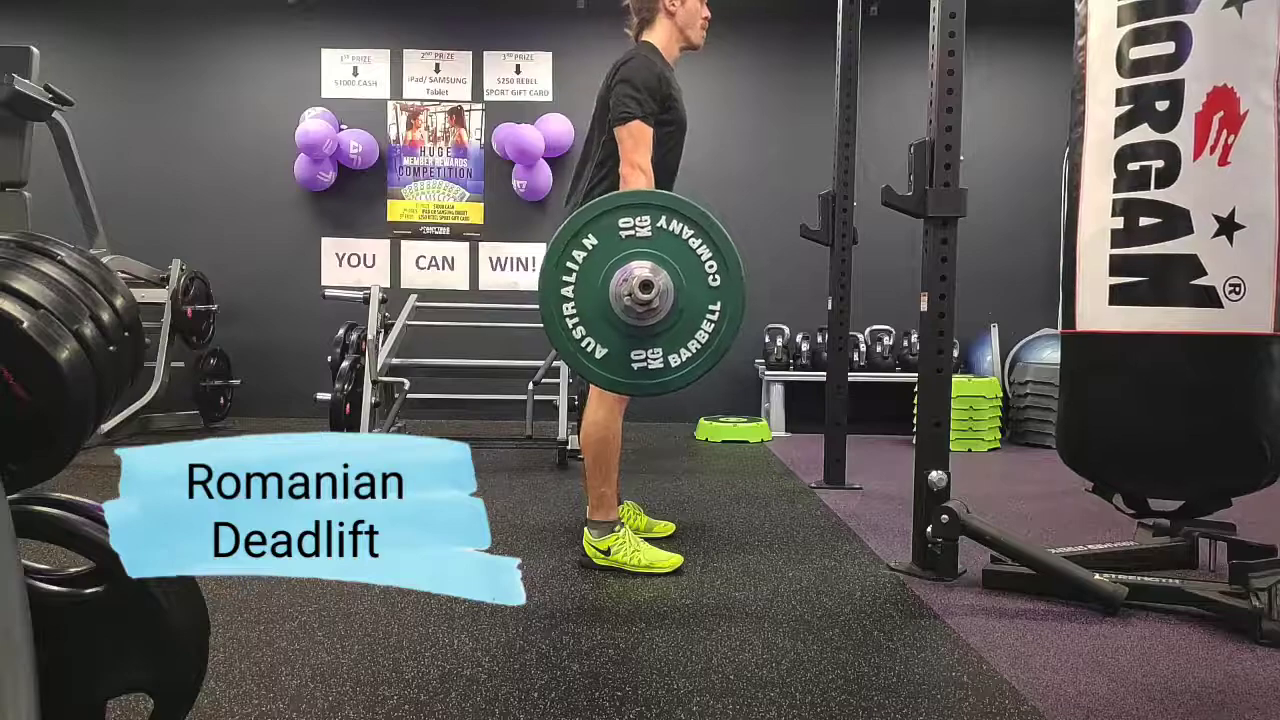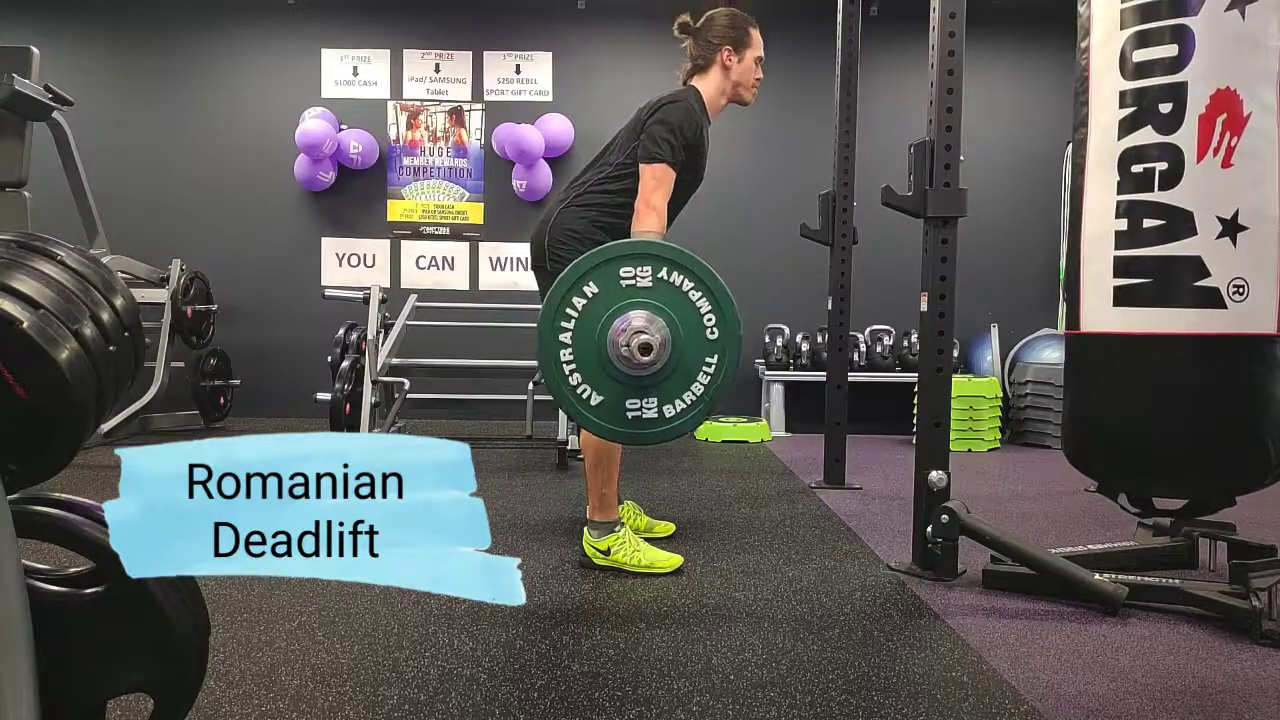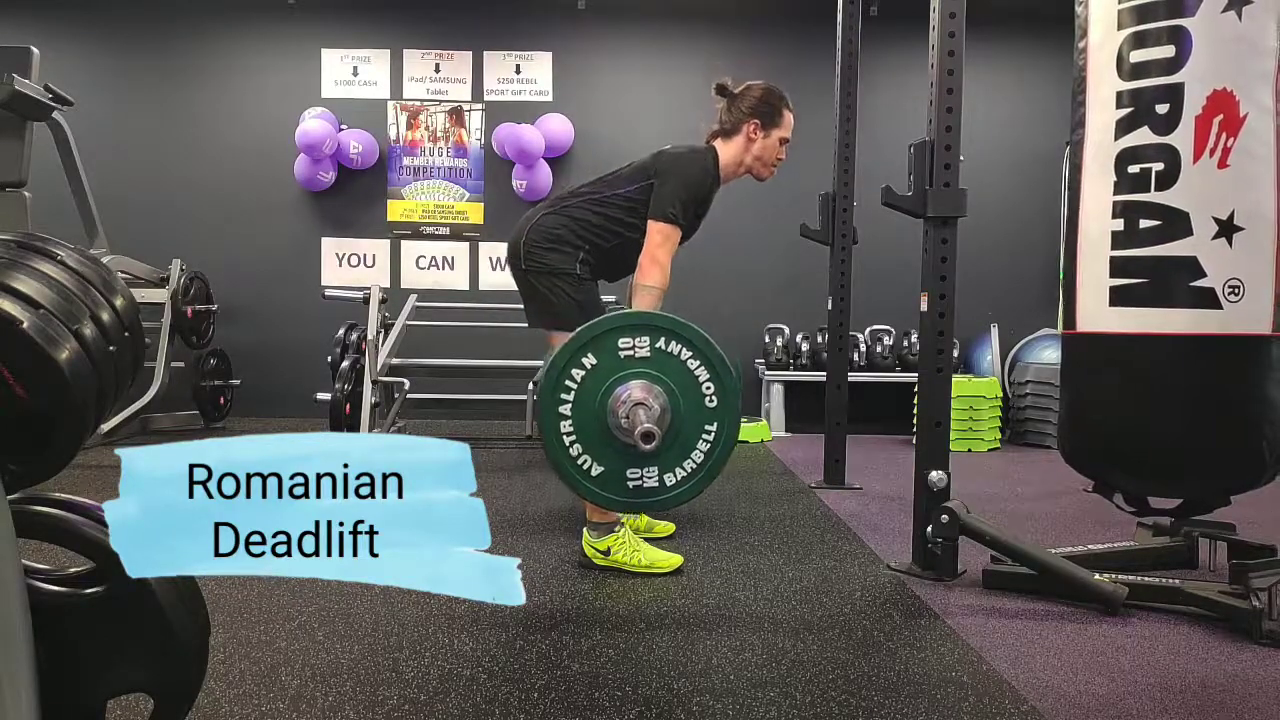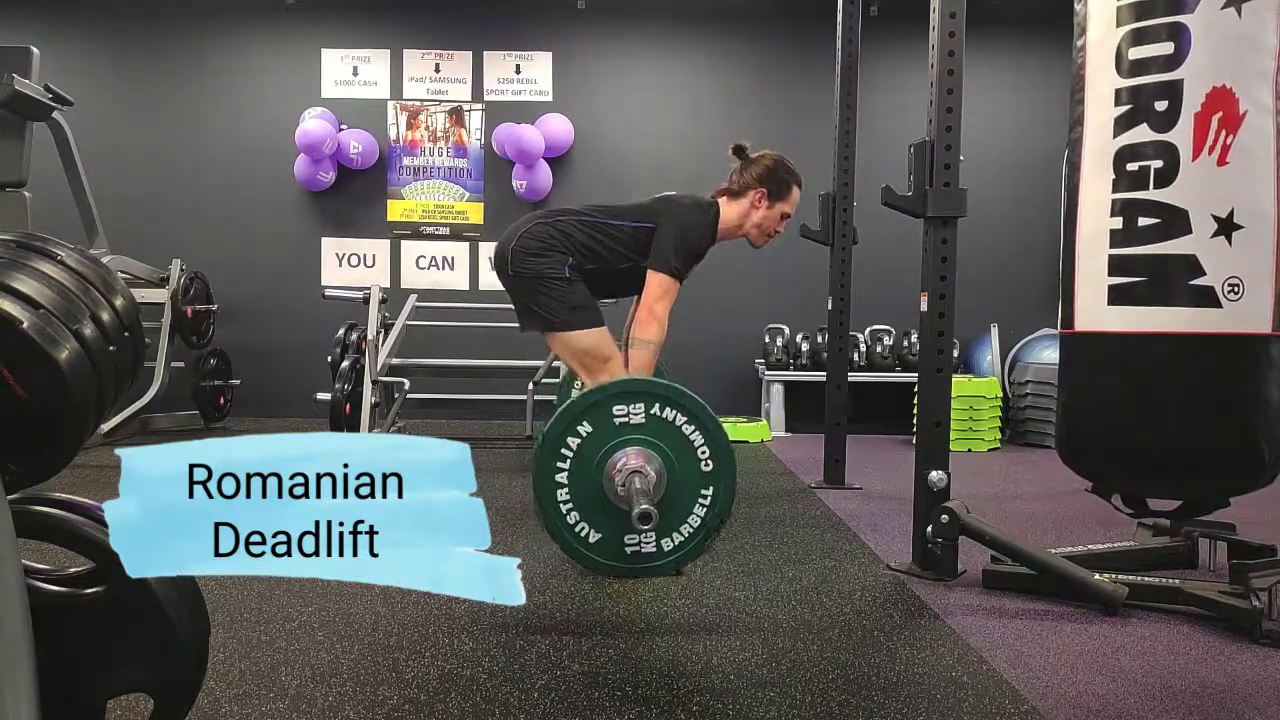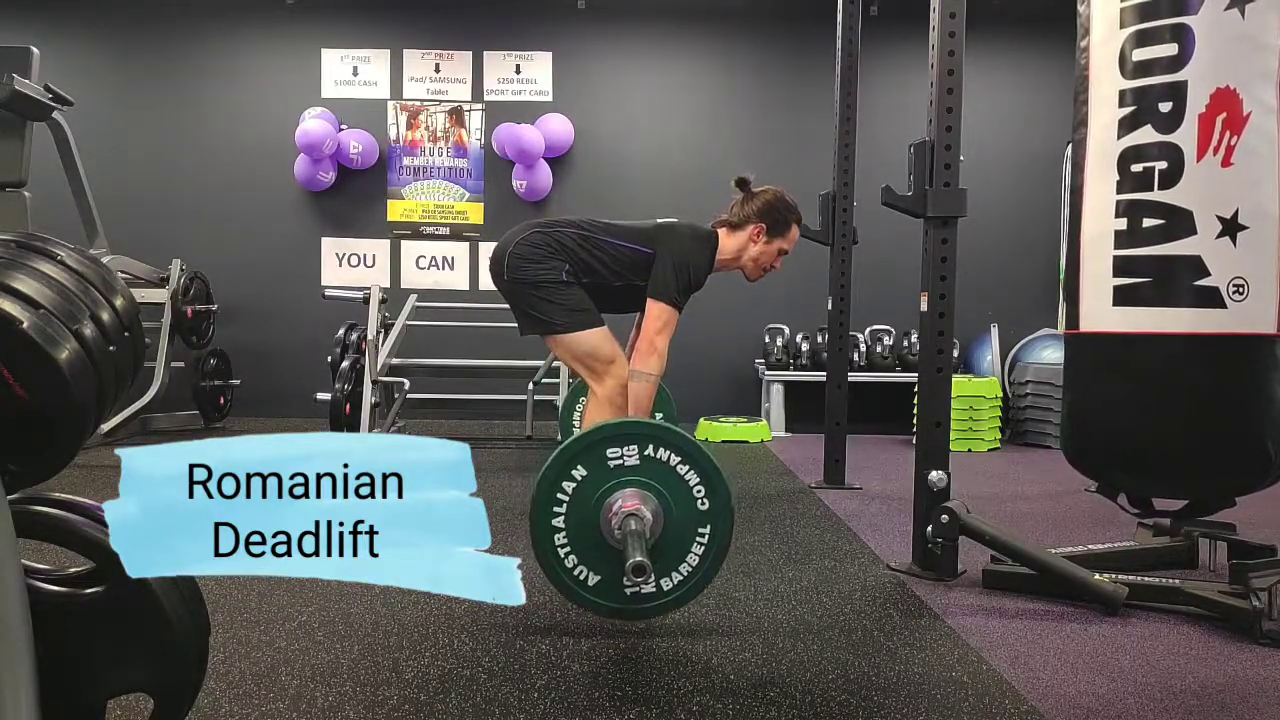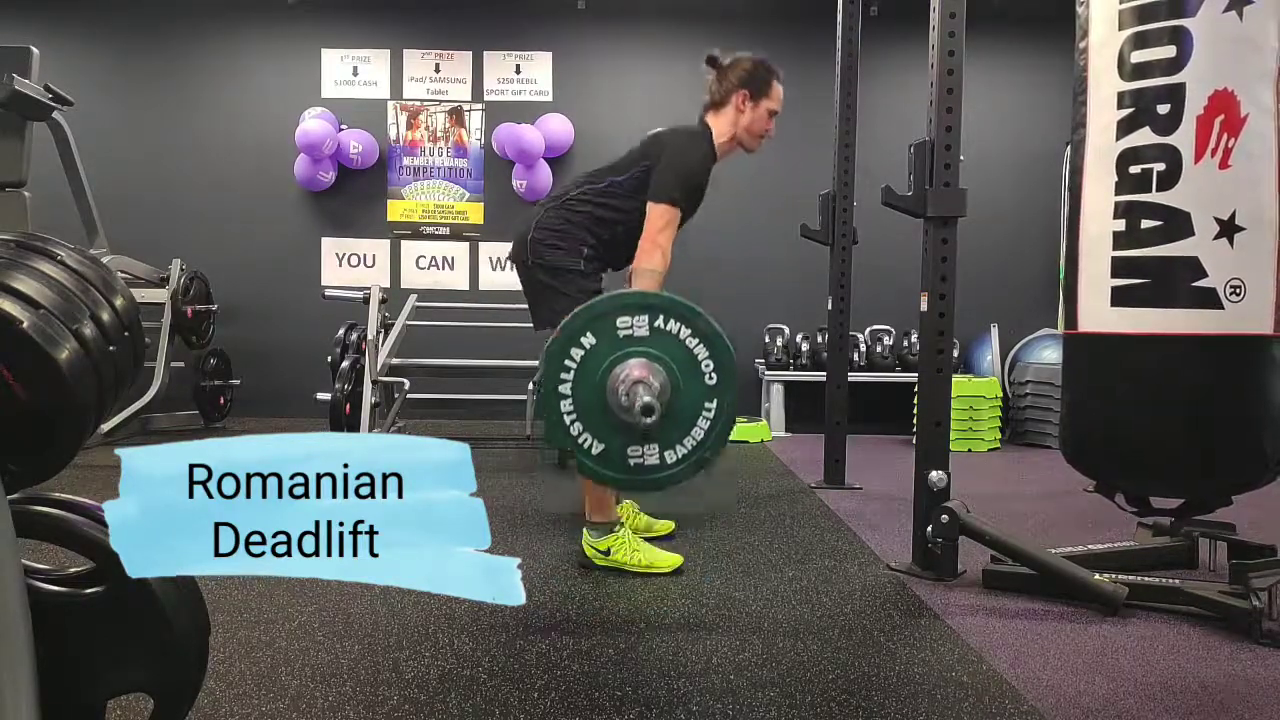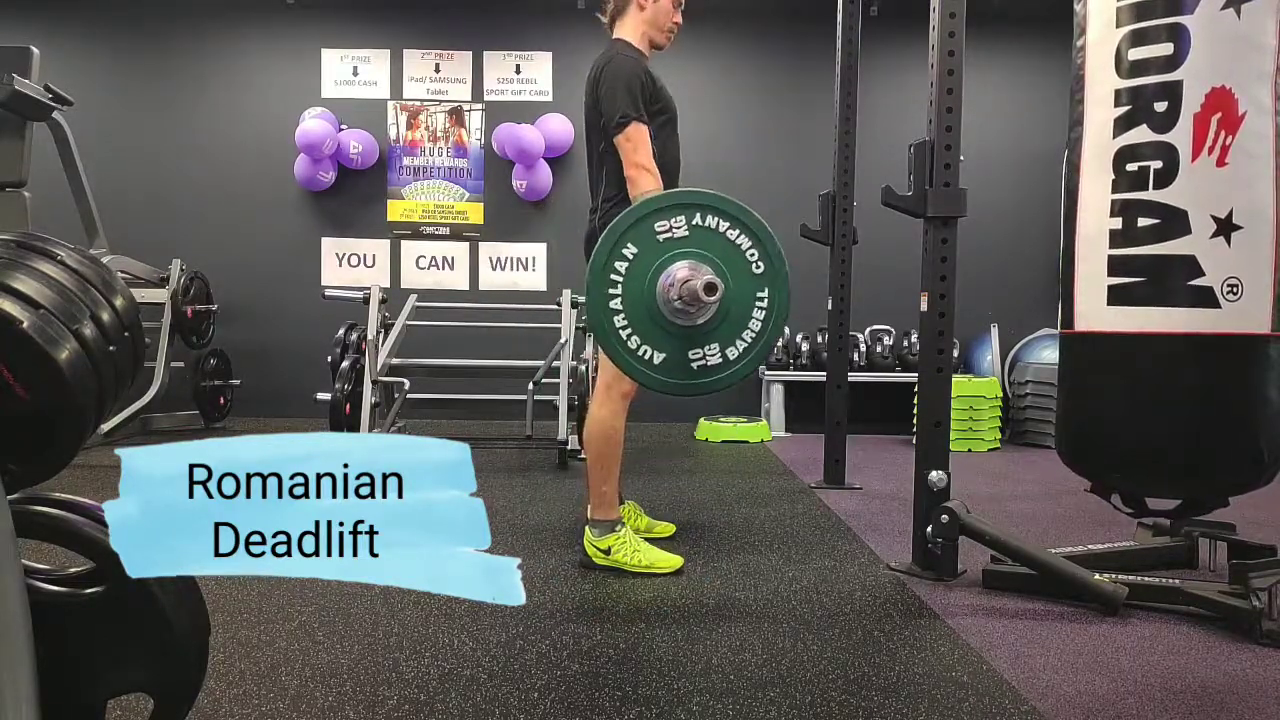
dt=0.7s
person 1, frame 1
left shoulder: (653, 71)
right shoulder: (642, 69)
right elbow: (634, 168)
right knee: (611, 383)
left ankle: (611, 508)
right ankle: (603, 535)
person 1, frame 2
left shoulder: (688, 115)
right shoulder: (681, 114)
left elbow: (650, 209)
right elbow: (649, 208)
left hip: (580, 246)
right hip: (575, 246)
left ankle: (609, 509)
right ankle: (603, 535)
person 1, frame 3
left shoulder: (695, 171)
right shoulder: (692, 170)
left elbow: (644, 260)
right elbow: (654, 263)
left hip: (548, 249)
right hip: (551, 251)
left ankle: (611, 508)
right ankle: (604, 536)
person 1, frame 4
left shoulder: (692, 219)
right shoulder: (692, 223)
left elbow: (645, 310)
right elbow: (653, 315)
left hip: (533, 252)
right hip: (537, 254)
left knee: (605, 380)
right knee: (609, 382)
person 1, frame 5
left shoulder: (690, 249)
right shoulder: (688, 252)
left elbow: (643, 339)
right elbow: (651, 347)
left hip: (527, 256)
right hip: (531, 259)
left knee: (610, 379)
right knee: (613, 381)
person 1, frame 6
left shoulder: (689, 148)
right shoulder: (688, 151)
left elbow: (647, 244)
right elbow: (654, 248)
left hip: (558, 249)
right hip: (556, 249)
left ankle: (610, 507)
right ankle: (603, 534)
person 1, frame 7
left shoulder: (625, 68)
right shoulder: (623, 66)
right elbow: (639, 168)
left knee: (619, 385)
right knee: (616, 386)
left ankle: (610, 508)
right ankle: (604, 533)
